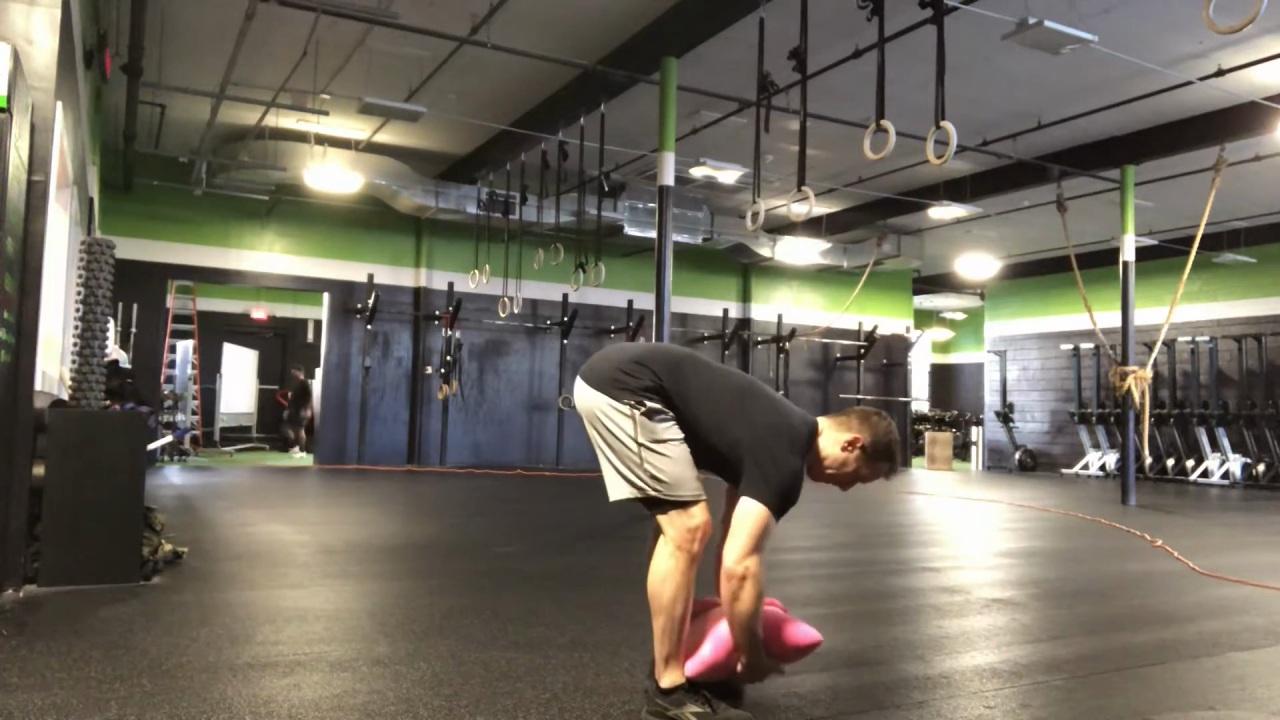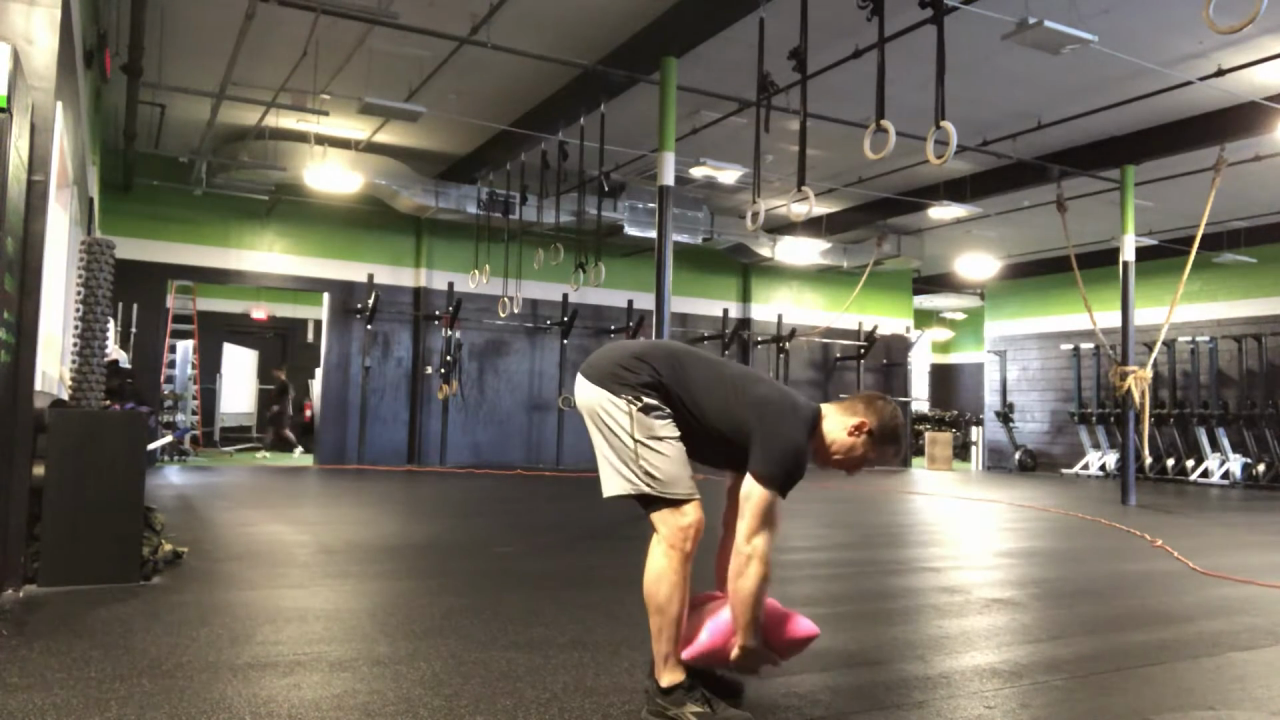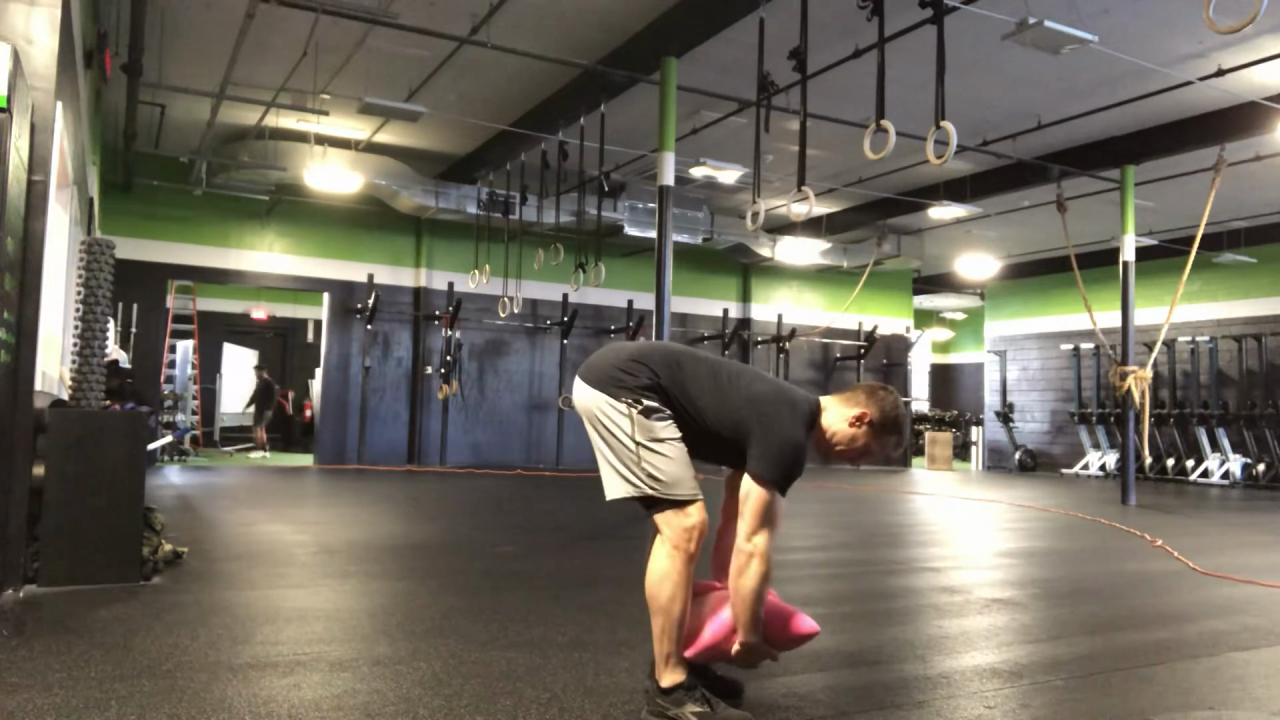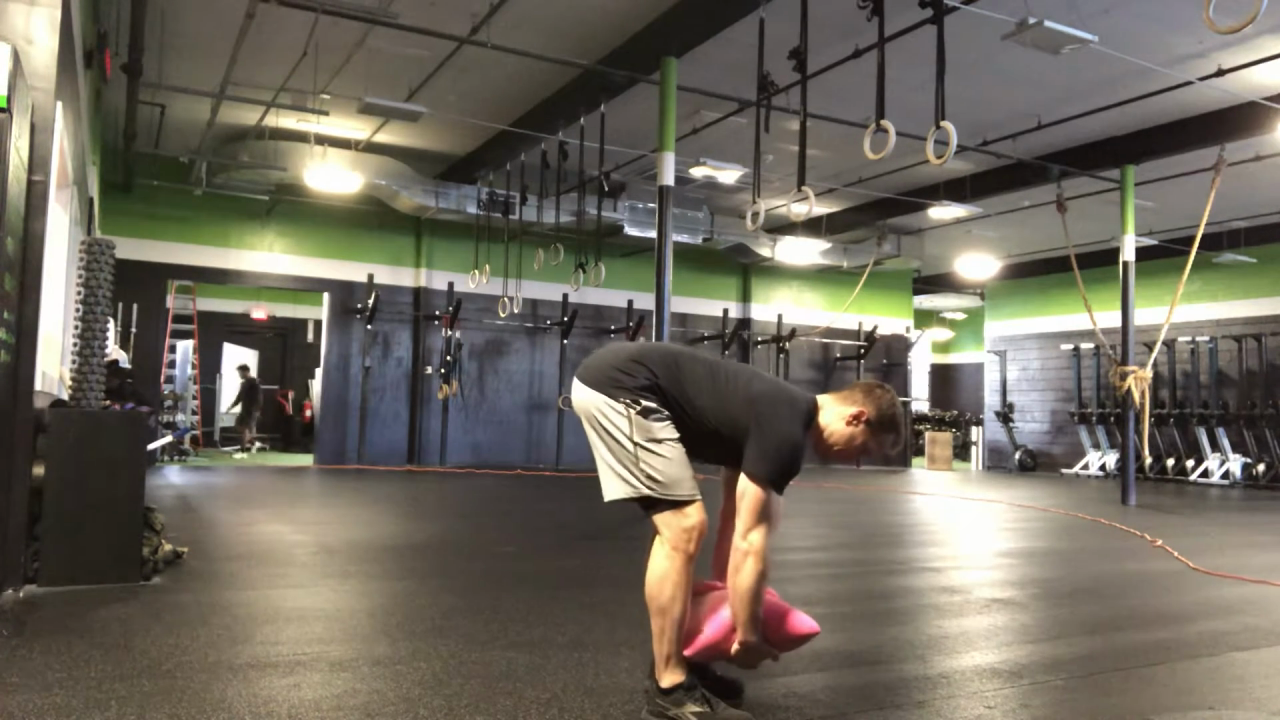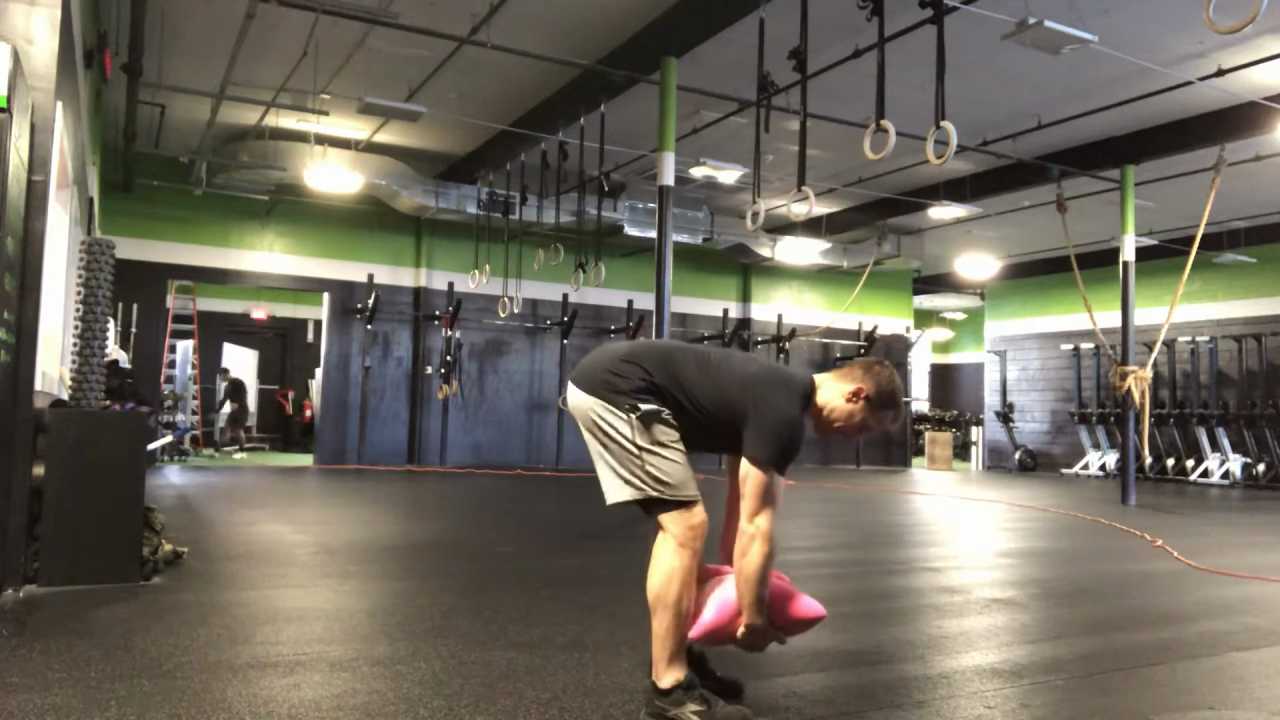
dt=0.3s
person 1, frame 1
left shoulder: (785, 431)
right shoulder: (784, 452)
left elbow: (734, 539)
right elbow: (740, 565)
left wrist: (725, 614)
right wrist: (751, 657)
left hip: (610, 379)
right hip: (622, 387)
left knee: (677, 527)
right knee: (687, 529)
left ankle: (672, 661)
person 1, frame 2
left shoulder: (784, 420)
right shoulder: (790, 437)
left elbow: (737, 530)
right elbow: (751, 545)
left wrist: (726, 606)
right wrist: (747, 641)
left hip: (612, 379)
right hip: (621, 384)
left knee: (675, 527)
right knee: (681, 529)
left ankle: (674, 659)
person 1, frame 3
left shoulder: (784, 414)
right shoulder: (787, 434)
left elbow: (735, 525)
right elbow: (752, 544)
right wrist: (748, 638)
left hip: (609, 379)
right hip: (618, 386)
left knee: (679, 527)
right knee: (684, 529)
left ankle: (676, 659)
person 1, frame 4
left shoulder: (781, 413)
right shoulder: (785, 431)
left elbow: (735, 526)
right elbow: (750, 543)
left wrist: (722, 598)
right wrist: (748, 636)
left hip: (608, 381)
right hip: (617, 387)
left knee: (678, 528)
right knee: (683, 530)
left ankle: (675, 659)
person 1, frame 5
left shoulder: (777, 392)
right shoulder: (782, 411)
left elbow: (741, 512)
right elbow: (756, 526)
left wrist: (731, 581)
right wrist: (753, 620)
left hip: (602, 381)
right hip: (614, 389)
left knee: (678, 525)
right knee: (686, 528)
left ankle: (675, 658)
